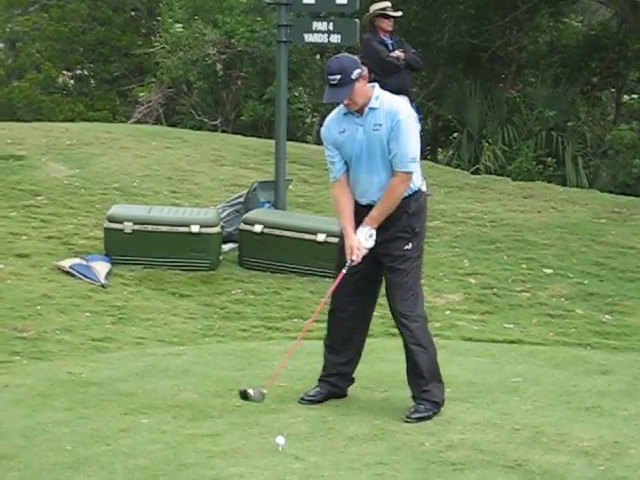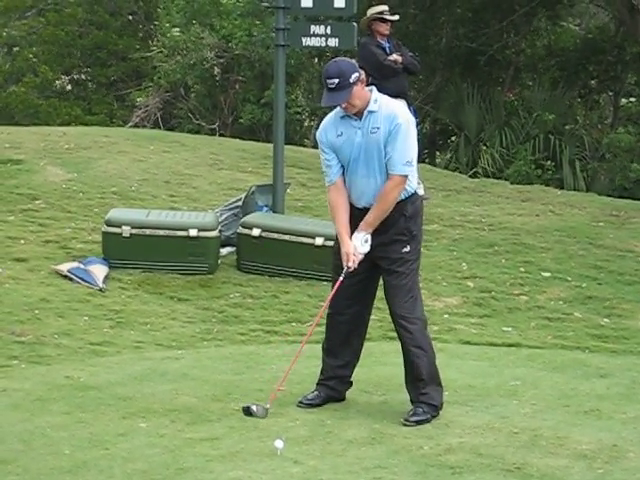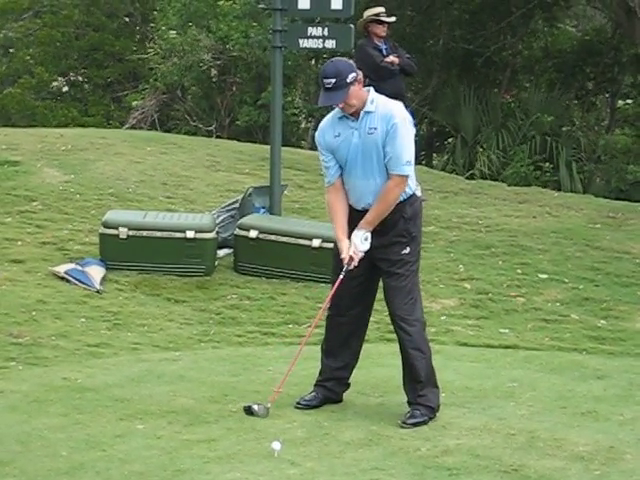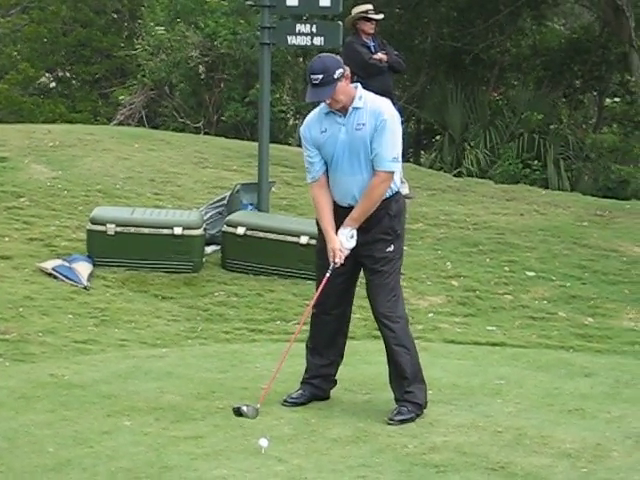
dt=0.3s
person 1, frame 1
left shoulder: (398, 112)
right shoulder: (332, 125)
left elbow: (403, 177)
right elbow: (340, 183)
left wrist: (370, 226)
right wrist: (351, 234)
left hip: (402, 215)
right hip: (360, 213)
left knee: (406, 306)
right knee: (346, 303)
left ankle: (429, 393)
right ankle: (335, 380)
person 1, frame 2
left shoulder: (395, 115)
right shoulder: (329, 128)
left elbow: (397, 180)
right elbow: (336, 187)
left wrist: (365, 231)
right wrist: (345, 240)
left hip: (398, 217)
right hip: (357, 216)
left knee: (405, 309)
right knee: (344, 306)
left ankle: (427, 397)
right ankle: (333, 383)
person 1, frame 3
left shoulder: (393, 115)
right shoulder: (326, 129)
left elbow: (398, 179)
right elbow: (335, 187)
left wrist: (365, 230)
right wrist: (343, 240)
left hip: (397, 219)
right hip: (354, 219)
left knee: (405, 311)
right knee: (343, 308)
left ankle: (424, 398)
right ankle: (331, 384)
person 1, frame 4
left shoulder: (380, 112)
right shoulder: (312, 124)
left elbow: (384, 176)
right elbow: (318, 183)
left wrist: (351, 227)
right wrist: (331, 235)
left hip: (381, 216)
right hip: (338, 216)
left knee: (387, 307)
right knee: (327, 306)
left ankle: (411, 395)
right ankle: (317, 382)
person 2, frame 1
left shoulder: (398, 41)
right shoulder: (369, 40)
left elbow: (418, 62)
right elbow: (386, 64)
left wrist: (403, 56)
right wrist: (405, 62)
left hip: (404, 97)
person 2, frame 2
left shoulder: (395, 43)
right shoulder: (366, 44)
left elbow: (415, 65)
right elbow: (384, 67)
left wrist: (400, 59)
right wrist: (403, 64)
left hip: (402, 102)
person 2, frame 3
left shoulder: (392, 46)
right shoulder: (363, 46)
left elbow: (412, 67)
right elbow: (381, 70)
left wrist: (397, 62)
right wrist: (398, 67)
person 2, frame 4
left shoulder: (380, 42)
right shoulder: (351, 44)
left elbow: (401, 65)
right elbow: (369, 67)
left wrist: (385, 58)
right wrist: (387, 64)
left hip: (387, 101)
left ankle: (399, 185)
